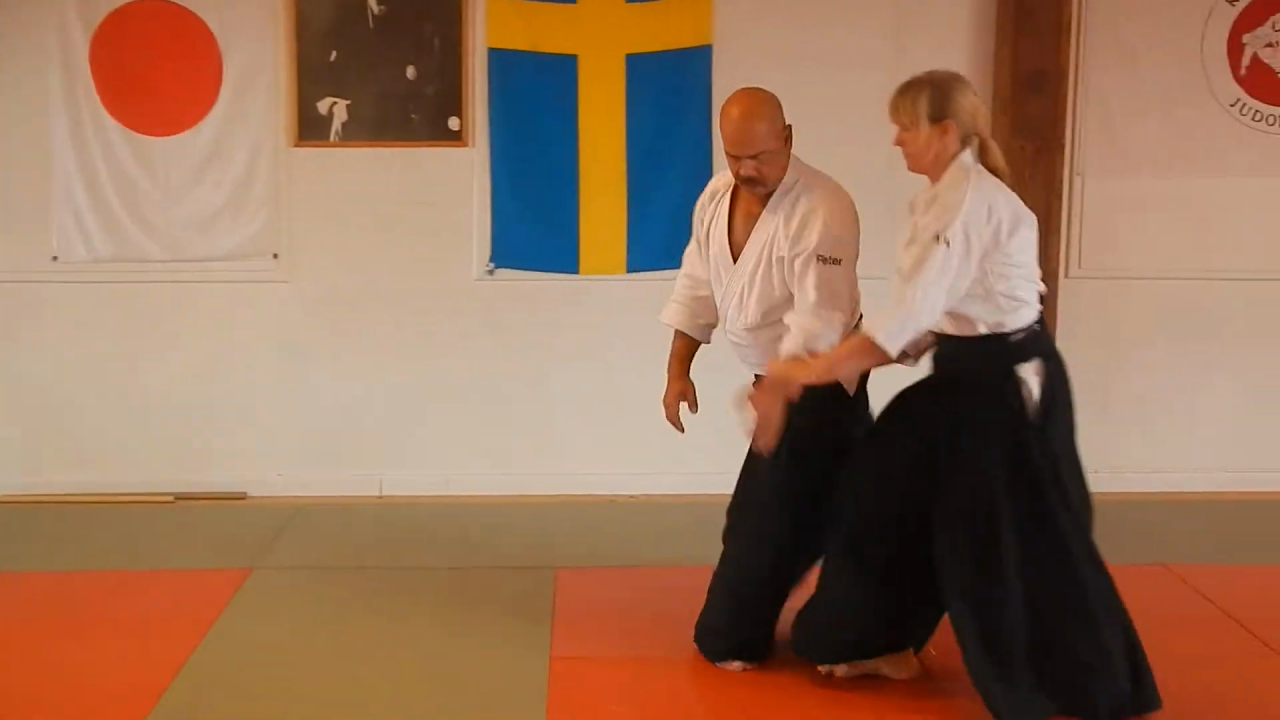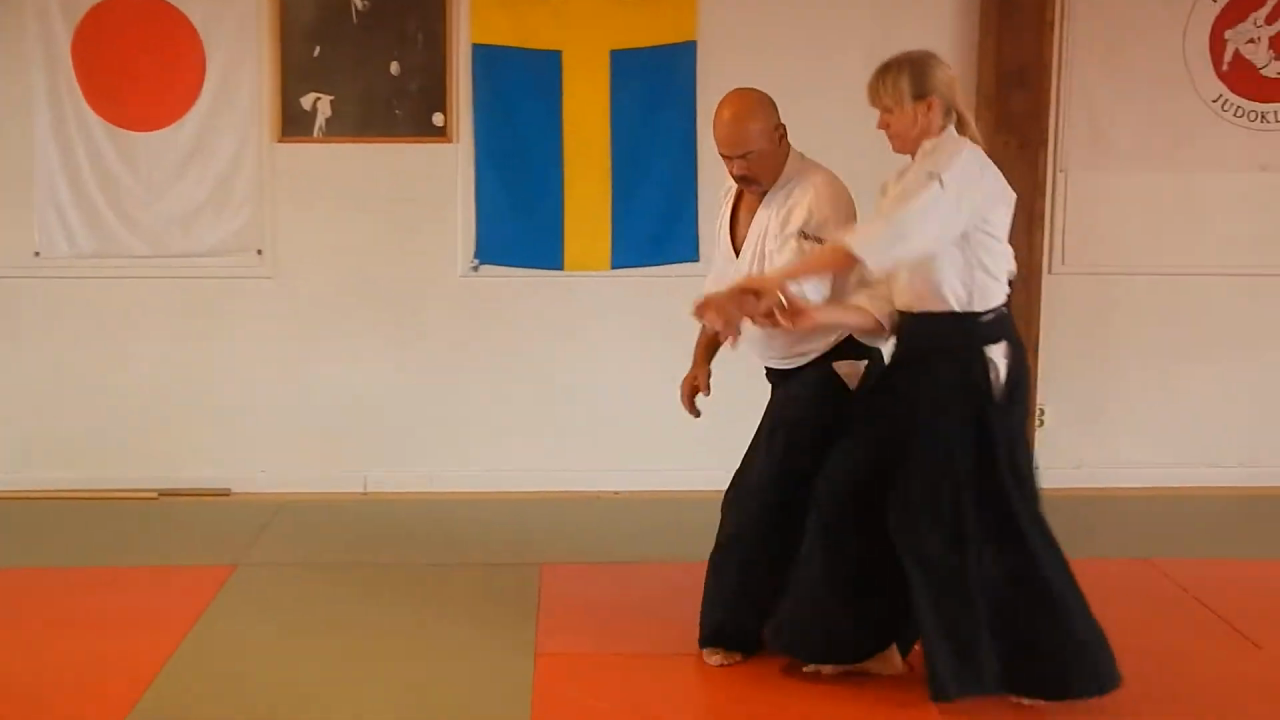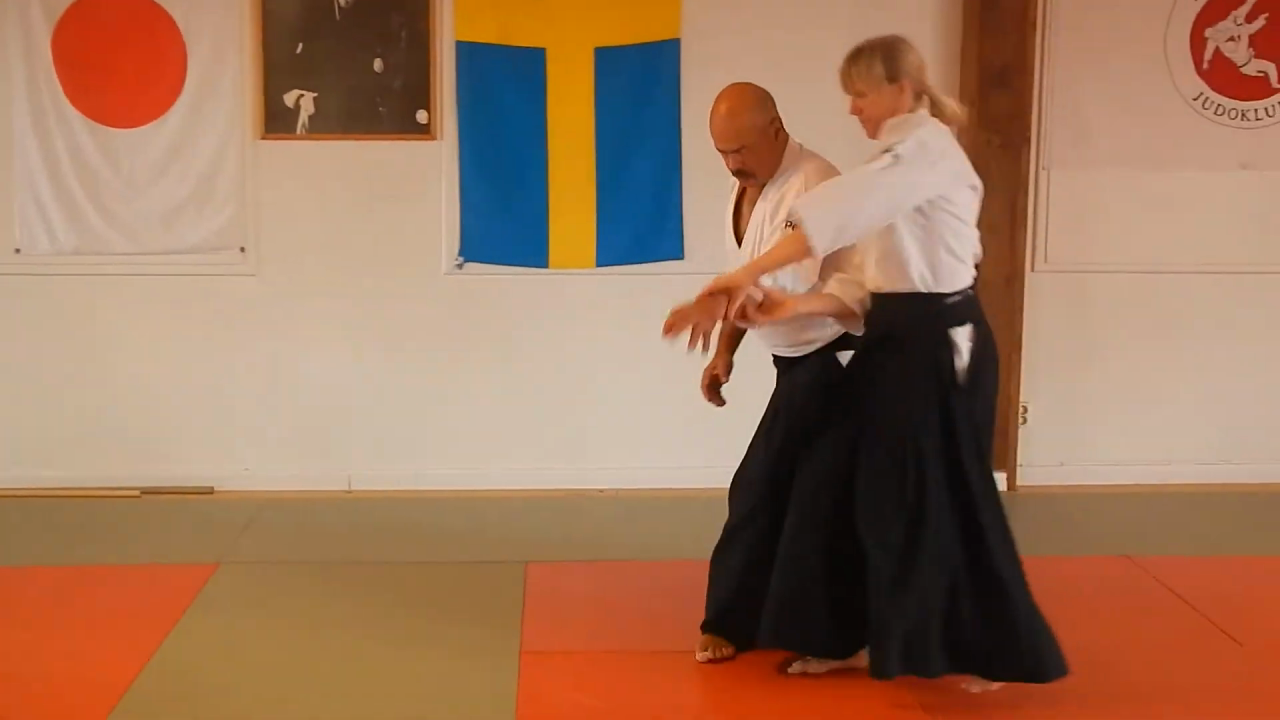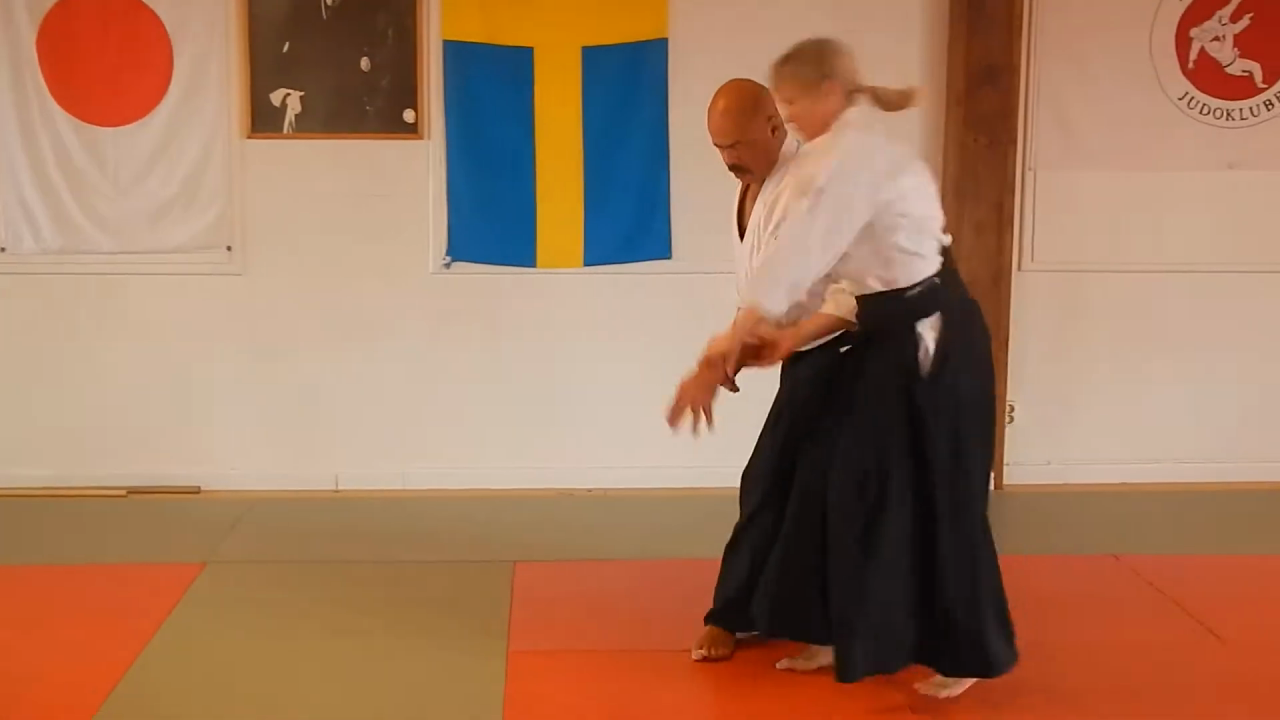
dt=0.1s
person 1, frame 1
left shoulder: (967, 199)
right shoulder: (943, 200)
left elbow: (911, 307)
right elbow: (925, 316)
left wrist: (815, 368)
right wrist: (838, 359)
left hip: (1009, 384)
right hip: (959, 379)
left knee: (1027, 538)
right knee: (890, 502)
right ankle: (893, 647)
person 1, frame 2
left shoulder: (960, 168)
right shoulder: (927, 173)
left elbow: (885, 238)
right elbow: (904, 291)
left wrist: (778, 276)
right wrist: (815, 314)
left hip: (972, 365)
right hip: (926, 359)
left knee: (984, 522)
right knee: (876, 496)
left ankle: (1052, 667)
right ankle: (875, 643)
person 1, frame 3
left shoulder: (919, 148)
right shoulder: (904, 153)
left elbow: (836, 215)
right elbow: (890, 270)
left wrist: (747, 272)
left hip: (942, 349)
right hip: (908, 343)
left knee: (942, 500)
right knee: (874, 489)
left ankle: (1005, 651)
right ankle: (864, 641)
person 1, frame 4
left shoulder: (842, 159)
right shoulder: (856, 155)
left elbow: (787, 263)
left wrist: (726, 348)
right wrist: (782, 332)
left hip: (921, 340)
right hip: (906, 331)
left knee: (916, 492)
right knee: (845, 480)
left ankle: (964, 651)
right ankle: (840, 634)
person 2, frame 1
left shoulder: (825, 207)
right shoulder: (715, 199)
left elbow: (823, 318)
right elbow: (697, 287)
right wrist: (678, 369)
left hip: (819, 385)
left knee: (767, 511)
right knee: (811, 504)
left ankle: (730, 637)
person 2, frame 2
left shoulder: (819, 196)
right shoulder: (734, 196)
left elbow: (833, 298)
right elbow: (727, 284)
right wrist: (701, 359)
left hip: (829, 371)
right hip: (789, 372)
left knee: (758, 500)
left ankle: (731, 630)
person 2, frame 3
left shoulder: (813, 185)
right shoulder: (748, 190)
left elbow: (850, 285)
right wrist: (724, 352)
left hip: (835, 361)
right hip: (805, 361)
left knee: (766, 489)
right knee: (797, 490)
left ankle: (733, 624)
person 2, frame 4
right shoulder: (753, 183)
left elbow: (849, 291)
right wrist: (730, 346)
left hip: (835, 355)
right hip: (809, 355)
left knee: (775, 483)
left ankle: (735, 615)
